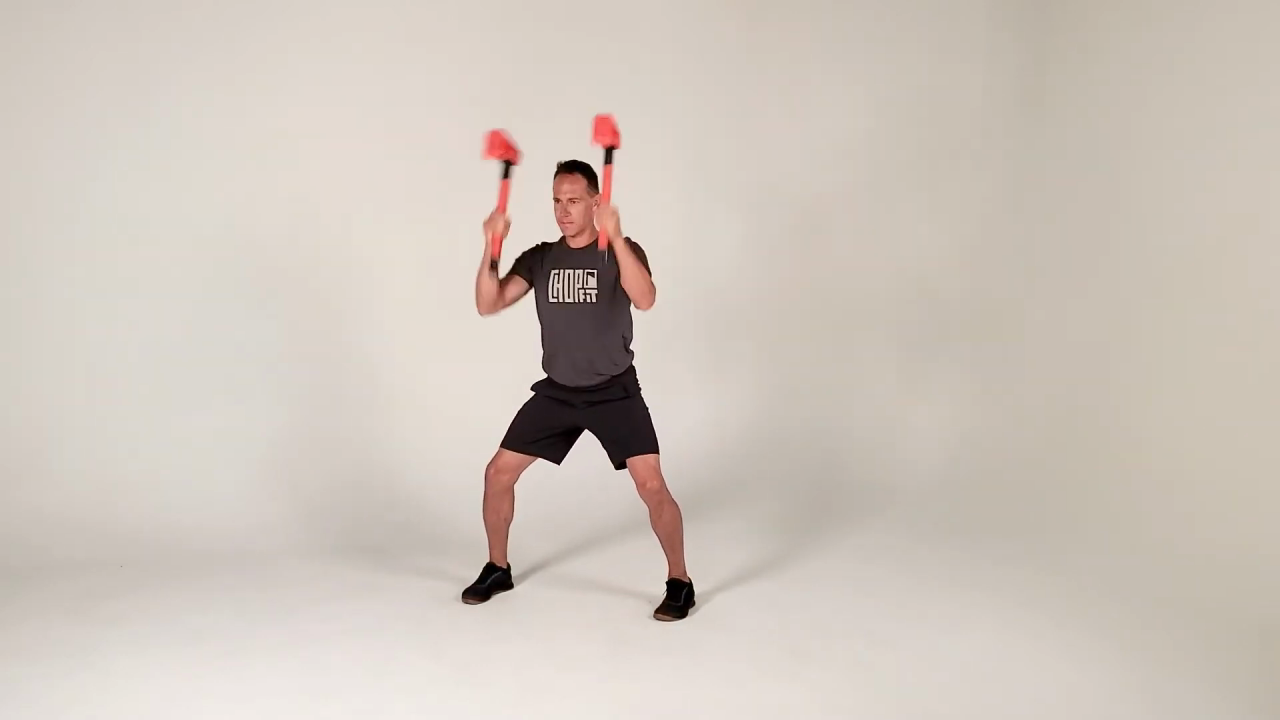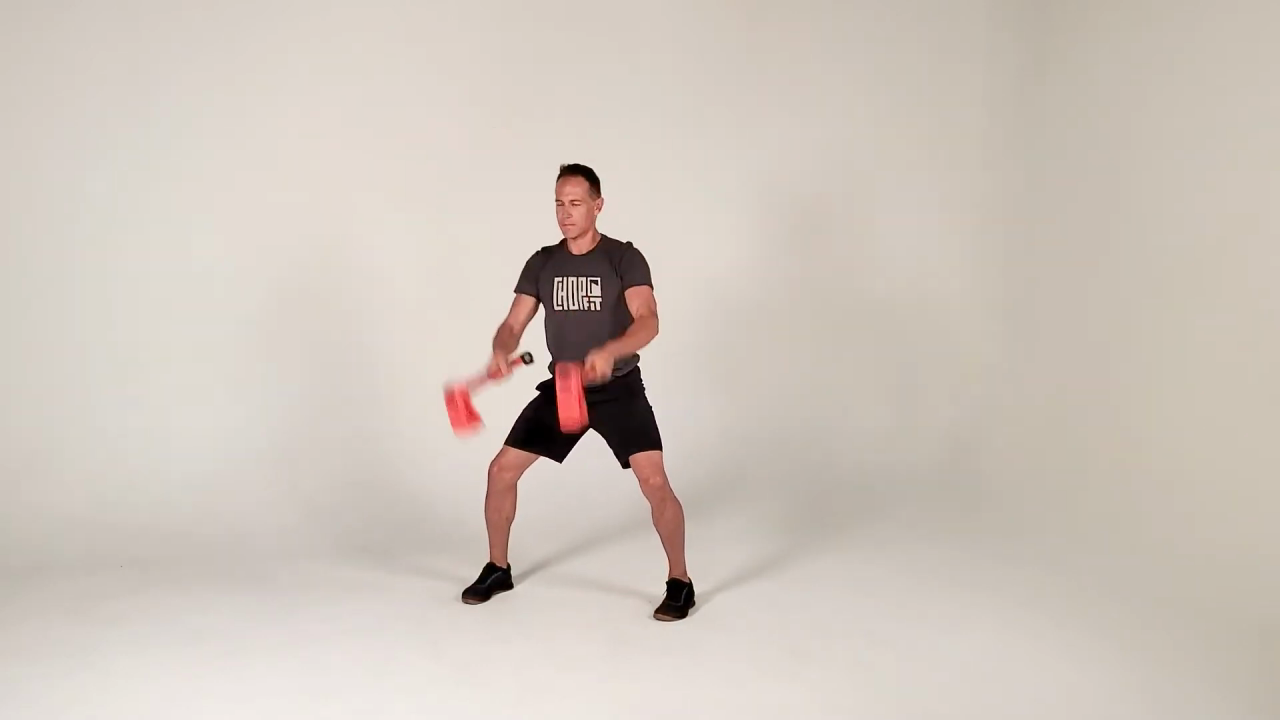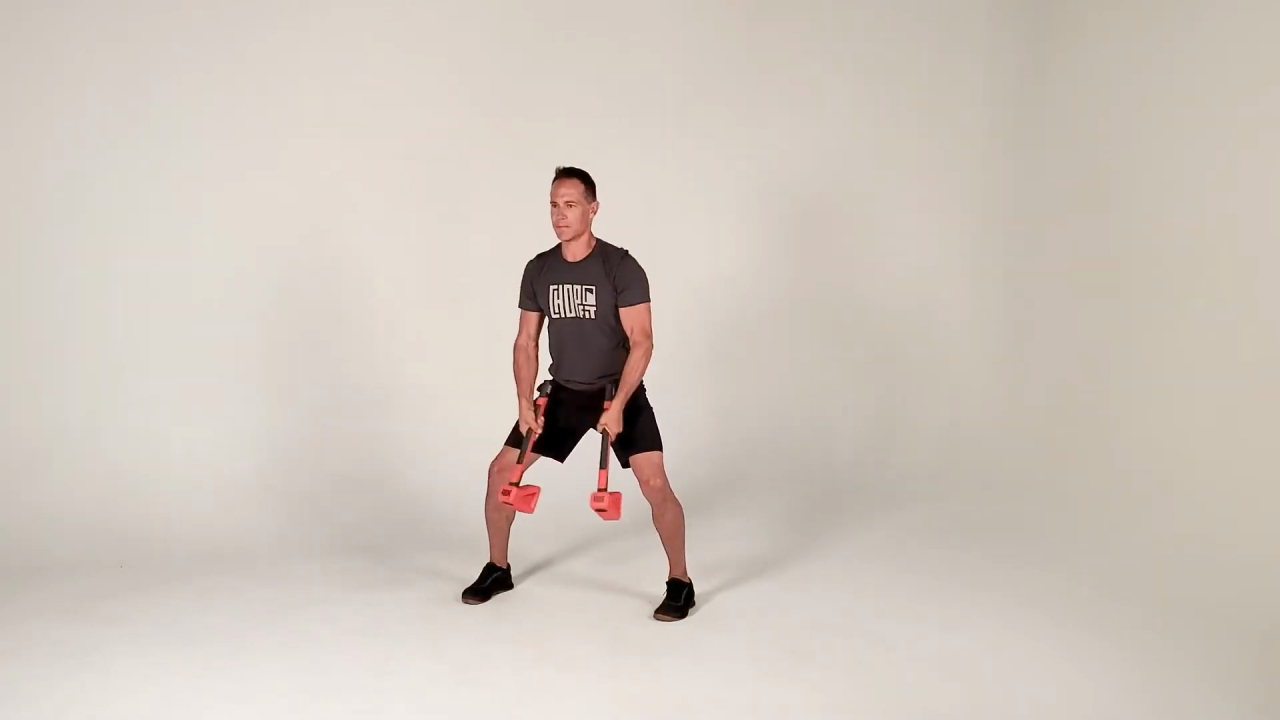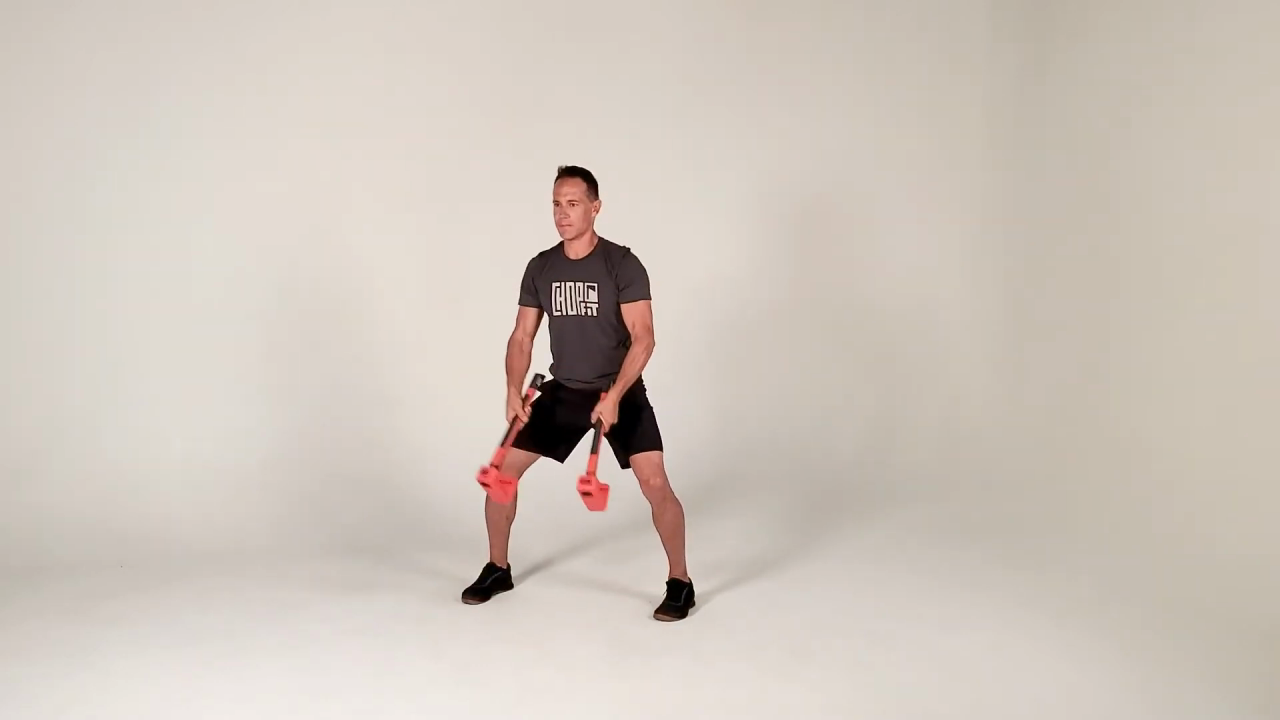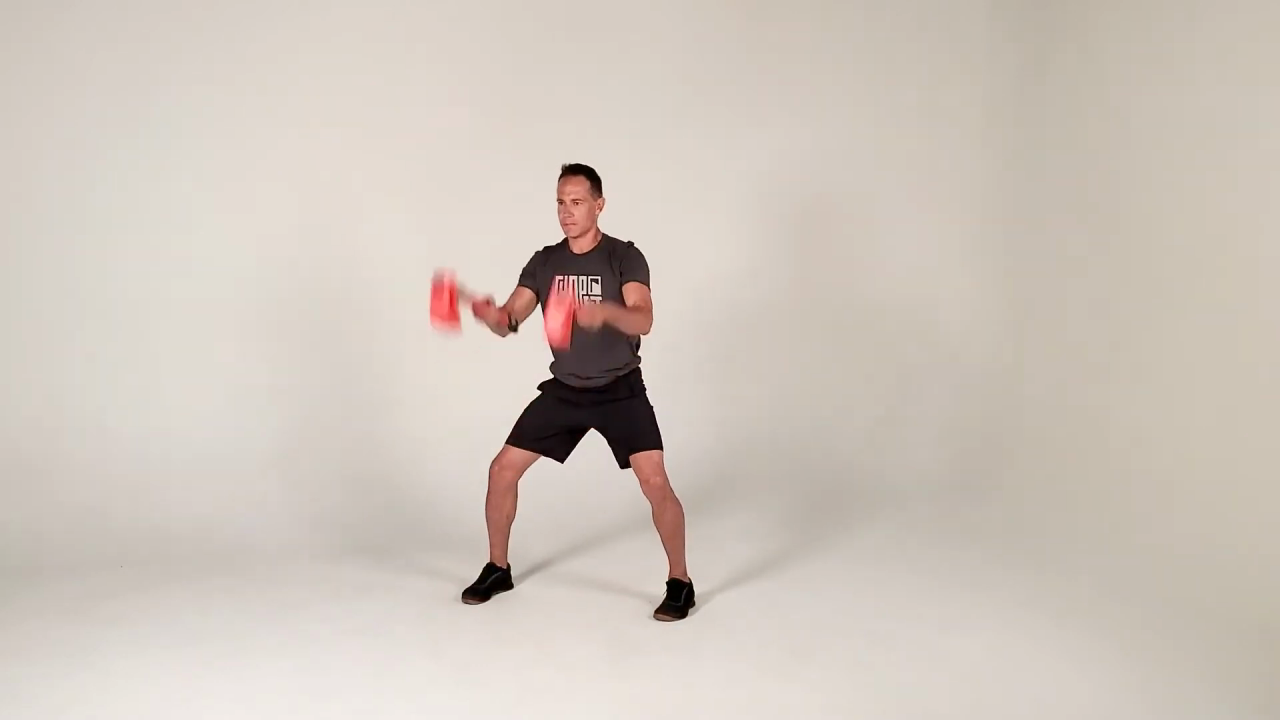
dt=0.2s
person 1, frame 1
left shoulder: (622, 252)
right shoulder: (538, 258)
left elbow: (646, 299)
right elbow: (488, 304)
left wrist: (615, 237)
right wrist: (490, 247)
left hip: (614, 391)
right hip: (557, 391)
left knee: (651, 486)
right knee: (497, 473)
left ankle: (679, 583)
right ankle: (497, 569)
person 1, frame 2
left shoulder: (625, 259)
right shoulder: (541, 263)
left elbow: (647, 323)
right elbow: (515, 324)
left wrist: (611, 352)
right wrist: (500, 354)
left hip: (620, 388)
right hip: (560, 390)
left knee: (654, 483)
right knee: (500, 472)
left ankle: (680, 583)
right ankle: (497, 569)
person 1, frame 3
left shoulder: (620, 266)
right shoulder: (538, 270)
left elbow: (641, 341)
right elbow: (526, 343)
left wrist: (618, 405)
right wrist: (524, 402)
left hip: (618, 393)
right hip: (563, 392)
left knee: (654, 484)
right knee: (501, 471)
left ankle: (680, 583)
right ankle: (497, 569)
person 1, frame 4
left shoulder: (622, 264)
right shoulder: (540, 267)
left elbow: (643, 339)
right elbow: (522, 337)
left wrist: (614, 396)
right wrist: (514, 392)
left hip: (619, 392)
right hip: (563, 391)
left knee: (654, 483)
right knee: (501, 470)
left ankle: (679, 582)
right ankle: (497, 569)
person 1, frame 5
left shoulder: (624, 255)
right shoulder: (543, 261)
left elbow: (643, 320)
right elbow: (510, 321)
left wrist: (605, 312)
right wrist: (490, 314)
left hip: (620, 390)
right hip: (562, 390)
left knee: (655, 482)
right knee: (502, 470)
left ankle: (680, 583)
right ankle: (497, 569)
